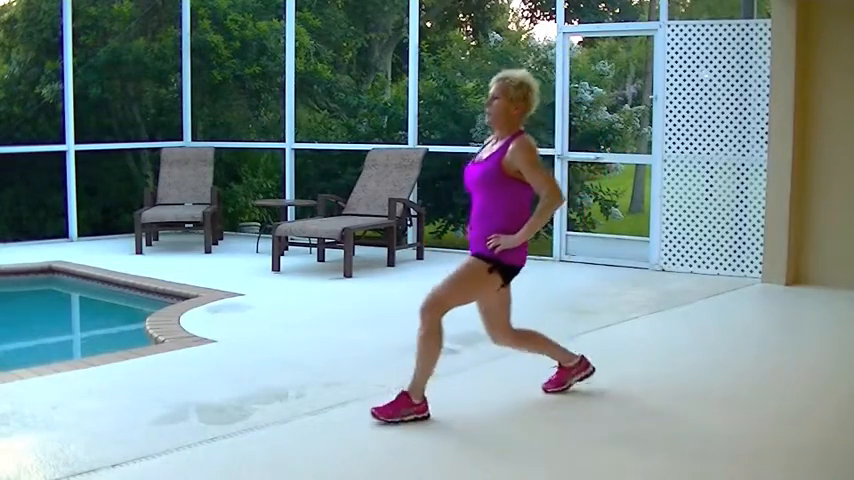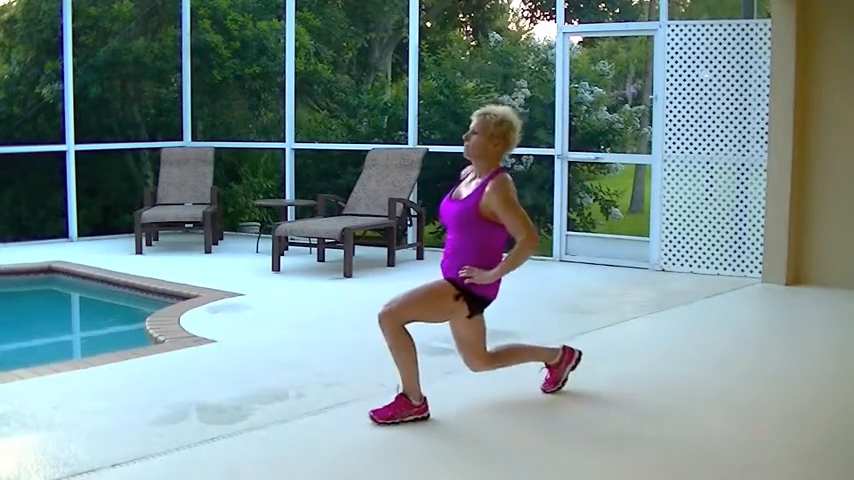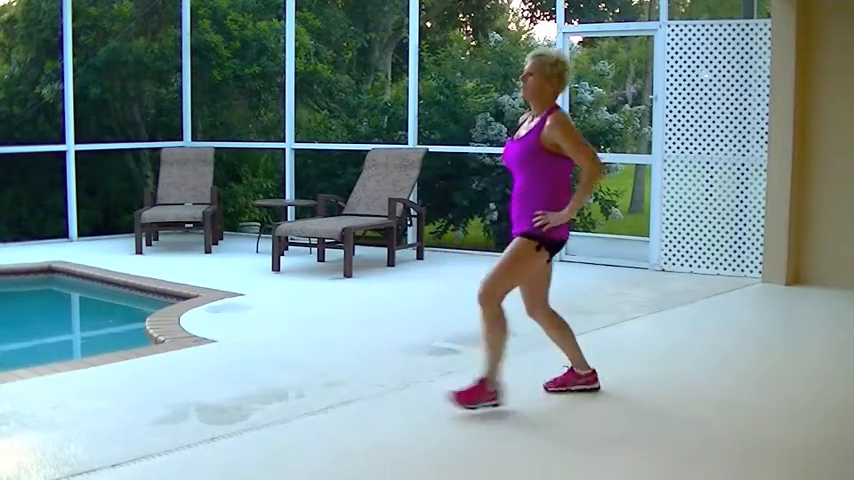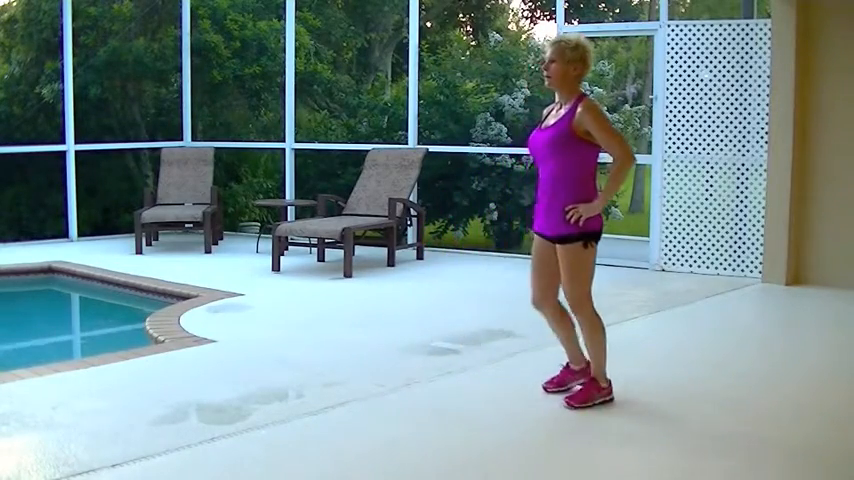
dt=0.5s
person 1, frame 1
left shoulder: (519, 147)
right shoulder: (492, 143)
left elbow: (553, 196)
left wrist: (520, 237)
left hip: (498, 254)
right hip: (485, 251)
left knee: (430, 309)
right knee: (502, 334)
left ankle: (415, 399)
right ankle: (572, 362)
person 1, frame 2
left shoulder: (497, 187)
right shoulder: (468, 174)
left elbow: (529, 239)
left wrist: (493, 274)
left hip: (471, 284)
right hip: (457, 280)
left knee: (390, 315)
right knee: (478, 361)
left ankle: (413, 401)
right ankle: (559, 356)
person 1, frame 3
left shoulder: (555, 123)
right shoulder: (527, 120)
left elbow: (594, 167)
left wrist: (564, 213)
left hip: (542, 230)
right hip: (526, 228)
left knee: (488, 295)
right knee: (537, 310)
left ankle: (489, 383)
right ankle: (582, 372)
person 1, frame 4
left shoulder: (585, 111)
right shoulder: (550, 112)
left elbow: (625, 156)
left wrist: (598, 203)
left hip: (575, 223)
right hip: (546, 220)
left knee: (578, 303)
right knee: (542, 300)
left ankle: (599, 382)
right ankle: (578, 364)
